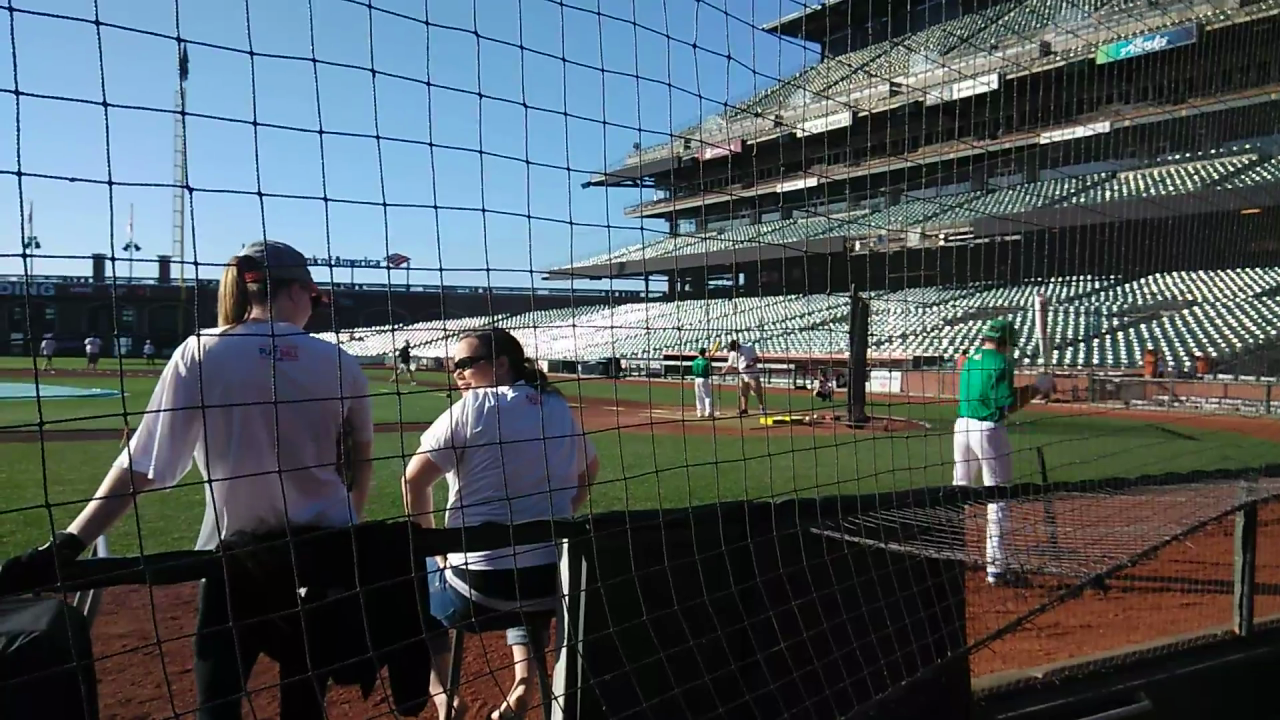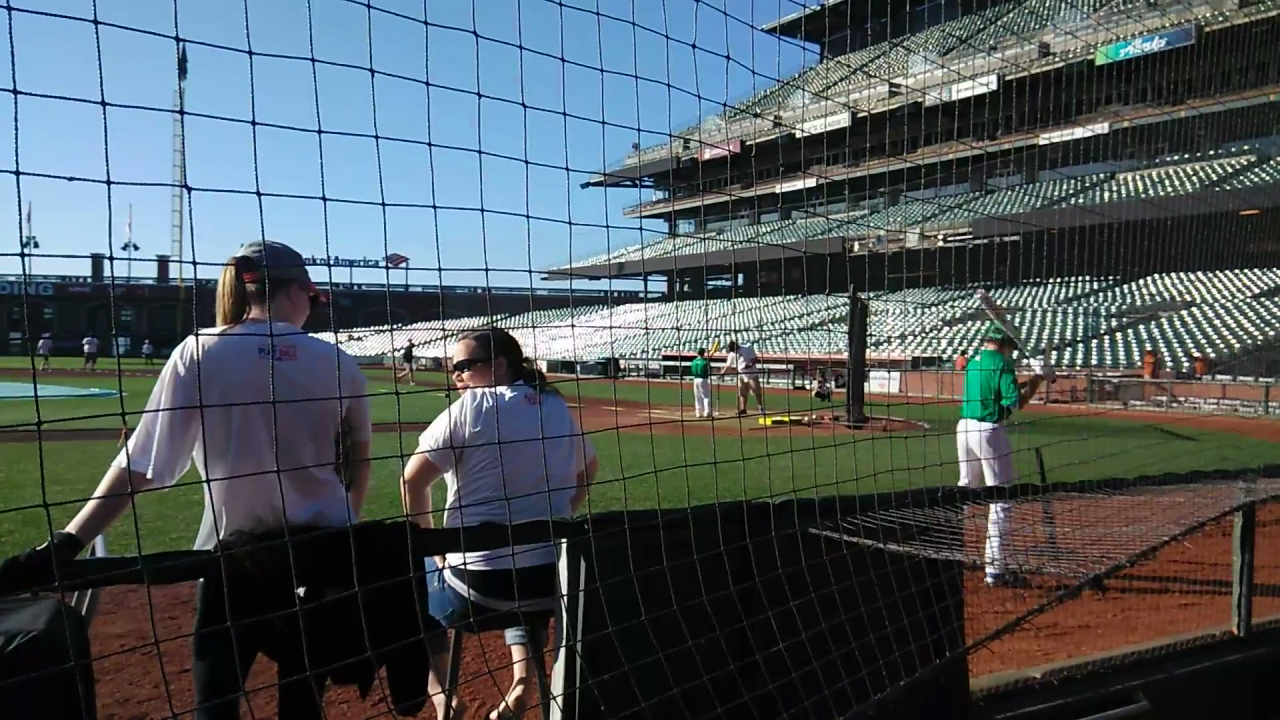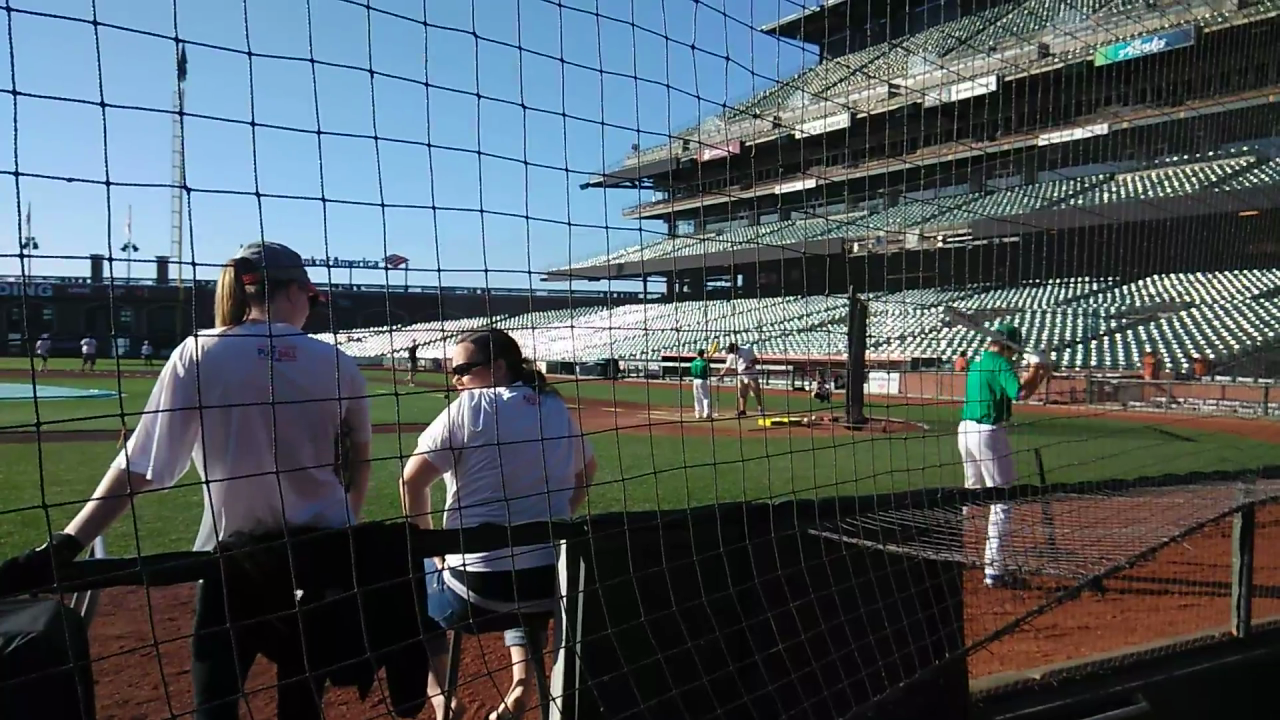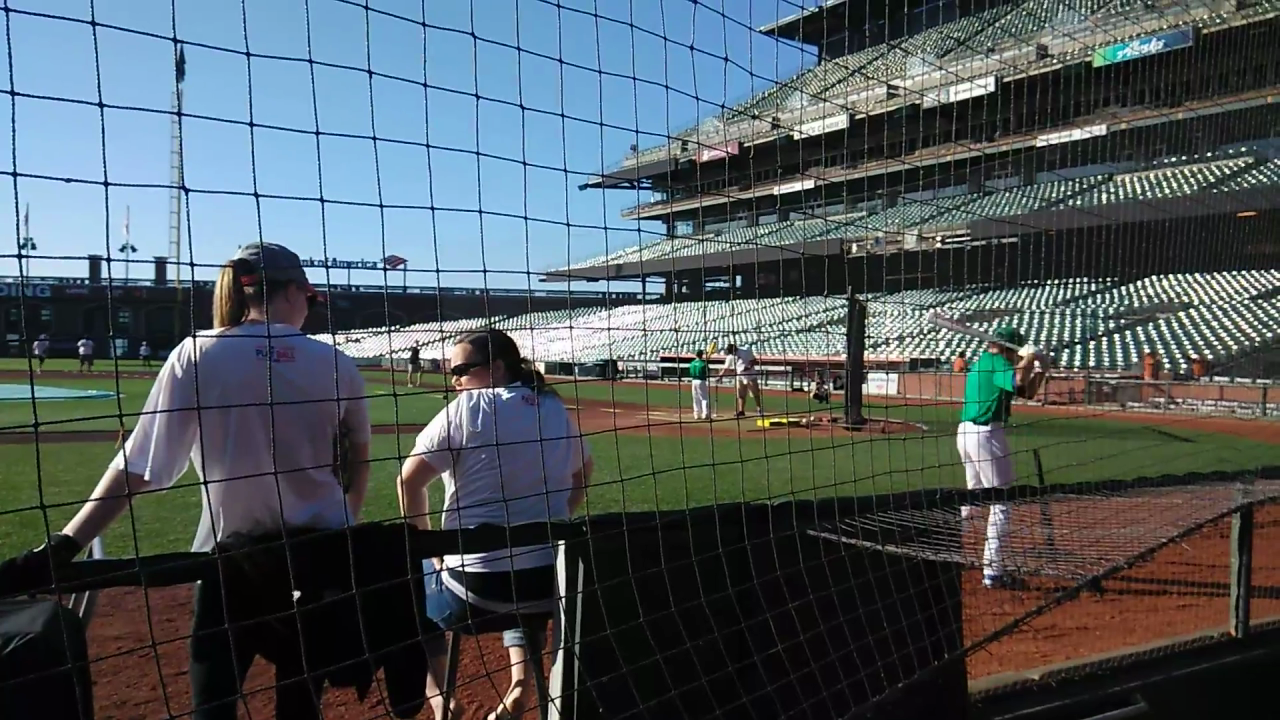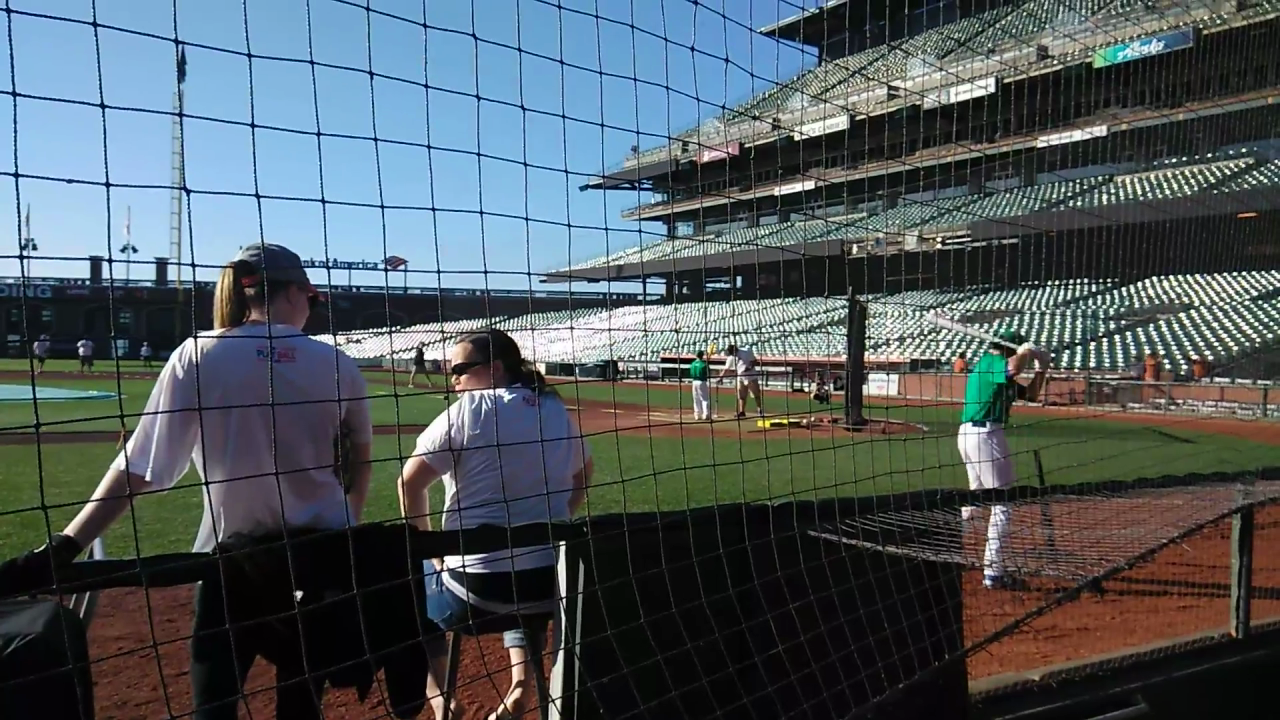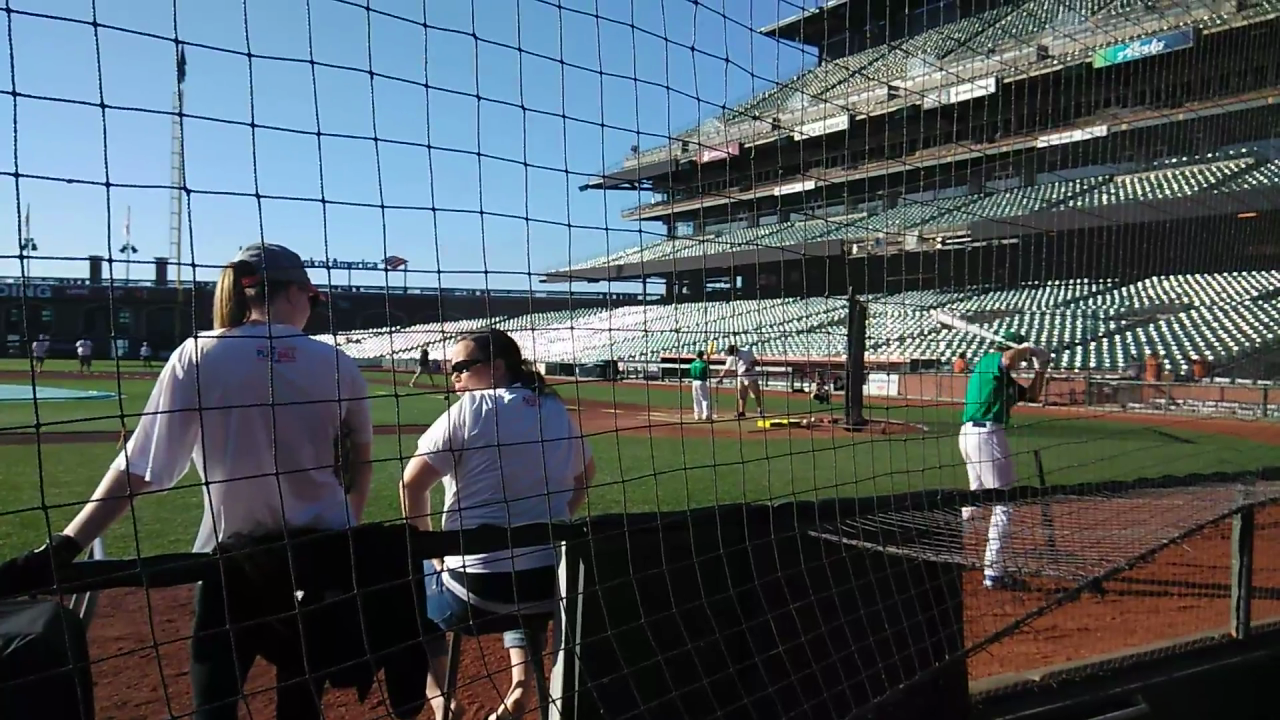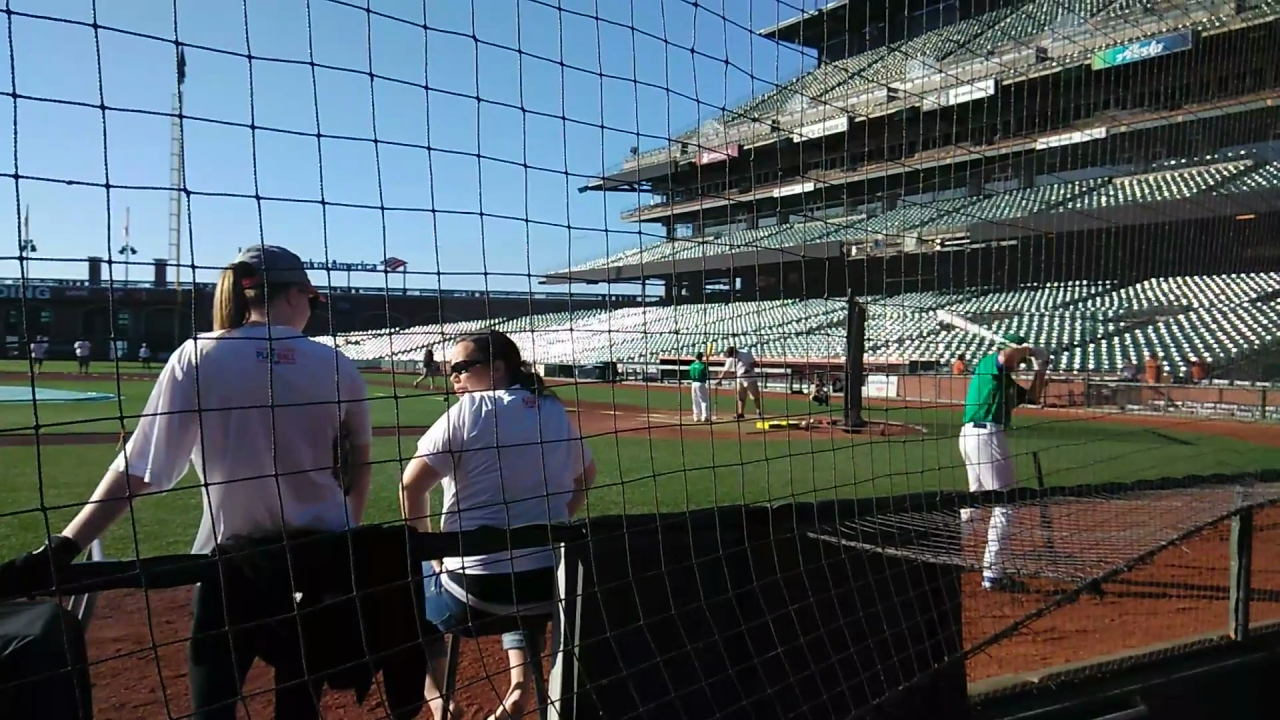
dt=0.1s
person 1, frame 1
left shoulder: (201, 355)
right shoulder: (340, 362)
left elbow: (141, 465)
right elbow: (360, 463)
left wrist: (69, 542)
right wrist: (346, 530)
person 1, frame 2
left shoulder: (200, 355)
right shoulder: (338, 362)
left elbow: (139, 464)
right elbow: (359, 461)
left wrist: (68, 542)
right wrist: (343, 530)
person 1, frame 3
left shoulder: (199, 356)
right shoulder: (338, 363)
left elbow: (138, 466)
right elbow: (358, 463)
left wrist: (66, 543)
right wrist: (342, 532)
person 1, frame 4
left shoulder: (197, 356)
right shoulder: (336, 364)
left elbow: (137, 466)
right elbow: (357, 463)
left wrist: (64, 543)
right wrist: (343, 530)
person 1, frame 5
left shoulder: (199, 357)
right shoulder: (337, 364)
left elbow: (138, 467)
right elbow: (360, 463)
left wrist: (65, 543)
right wrist: (344, 530)
person 1, frame 6
left shoulder: (199, 357)
right shoulder: (338, 364)
left elbow: (139, 467)
right elbow: (360, 464)
left wrist: (66, 544)
right wrist: (345, 532)
person 1, frame 7
left shoulder: (198, 359)
right shoulder: (337, 366)
left elbow: (137, 469)
right elbow: (359, 466)
left wrist: (64, 546)
right wrist: (345, 532)
person 2, frame 1
left shoulder: (472, 408)
right shoulder: (559, 408)
left elbow: (413, 481)
right elbow: (589, 471)
left hip: (481, 584)
right hip: (552, 582)
right ankle: (525, 677)
person 2, frame 2
left shoulder: (471, 408)
right shoulder: (557, 408)
left elbow: (412, 480)
right elbow: (587, 471)
left hip: (478, 584)
right hip: (550, 580)
right ankle: (524, 675)
person 2, frame 3
left shoulder: (469, 408)
right shoulder: (557, 409)
left elbow: (412, 481)
right elbow: (586, 472)
left hip: (478, 586)
right hip: (550, 582)
right ankle: (524, 678)
person 2, frame 4
left shoulder: (468, 409)
right shoulder: (555, 410)
left elbow: (409, 481)
right elbow: (583, 472)
left hip: (477, 586)
right hip: (549, 583)
right ankle: (523, 678)
person 2, frame 5
left shoulder: (470, 410)
right shoulder: (556, 410)
left elbow: (410, 482)
right elbow: (583, 474)
left hip: (477, 587)
right hip: (549, 584)
right ankle: (523, 680)
person 2, frame 6
left shoulder: (470, 410)
right shoulder: (555, 411)
left elbow: (412, 484)
right elbow: (585, 473)
left hip: (478, 587)
right hip: (549, 583)
right ankle: (523, 681)
person 2, frame 7
left shoulder: (469, 411)
right shoulder: (555, 412)
left elbow: (411, 486)
right elbow: (585, 476)
left hip: (477, 588)
right hip: (548, 585)
right ankle: (522, 683)
person 3, frame 1
left shoulder: (969, 361)
right shoulder: (1001, 363)
right elbow: (1009, 406)
left wrist: (1031, 389)
right wrist: (1037, 388)
left hip: (963, 427)
right hip: (989, 431)
right knee: (998, 498)
right ankle: (996, 567)
person 3, frame 2
left shoulder: (975, 361)
right shoulder: (1001, 363)
right elbow: (1015, 402)
left wrist: (1037, 375)
right wrist: (1038, 377)
left hip: (965, 429)
right hip: (988, 432)
left knee: (966, 489)
right knee: (1001, 500)
right ankle: (995, 568)
person 3, frame 3
left shoulder: (977, 363)
right shoulder: (1002, 363)
left elbow: (1012, 391)
right elbow: (1021, 394)
left wrist: (1038, 371)
right wrist: (1036, 368)
left hip: (966, 431)
right hip: (988, 434)
left knee: (972, 491)
right knee: (1000, 500)
right ankle: (993, 569)
person 3, frame 4
left shoulder: (984, 363)
right shoulder: (995, 360)
left elbow: (1027, 392)
right elbow: (1019, 382)
left wrist: (1039, 368)
right wrist: (1028, 358)
left hip: (968, 433)
right hip: (986, 434)
left knee: (975, 493)
right knee: (1001, 501)
right ankle: (992, 570)
person 3, frame 5
left shoulder: (986, 364)
right shoulder: (994, 361)
left elbow: (1029, 394)
right elbow: (1014, 368)
left wrist: (1040, 368)
right wrist: (1027, 352)
left hip: (969, 434)
right hip: (986, 435)
right knee: (1002, 502)
right ankle: (993, 570)
person 3, frame 6
left shoulder: (1004, 377)
right shoulder: (990, 360)
left elbow: (1031, 395)
right elbow: (1008, 358)
left wrist: (1040, 367)
right wrist: (1027, 349)
left hip: (971, 434)
right hip: (986, 435)
left knee: (977, 494)
right knee: (1003, 503)
right ankle: (993, 571)
person 3, frame 7
left shoulder: (1004, 378)
right shoulder: (990, 362)
left elbow: (1032, 397)
right elbow: (1005, 357)
left wrist: (1040, 368)
right wrist: (1026, 349)
left hip: (972, 435)
right hip: (986, 436)
left knee: (977, 496)
right knee: (1003, 504)
right ankle: (992, 573)
